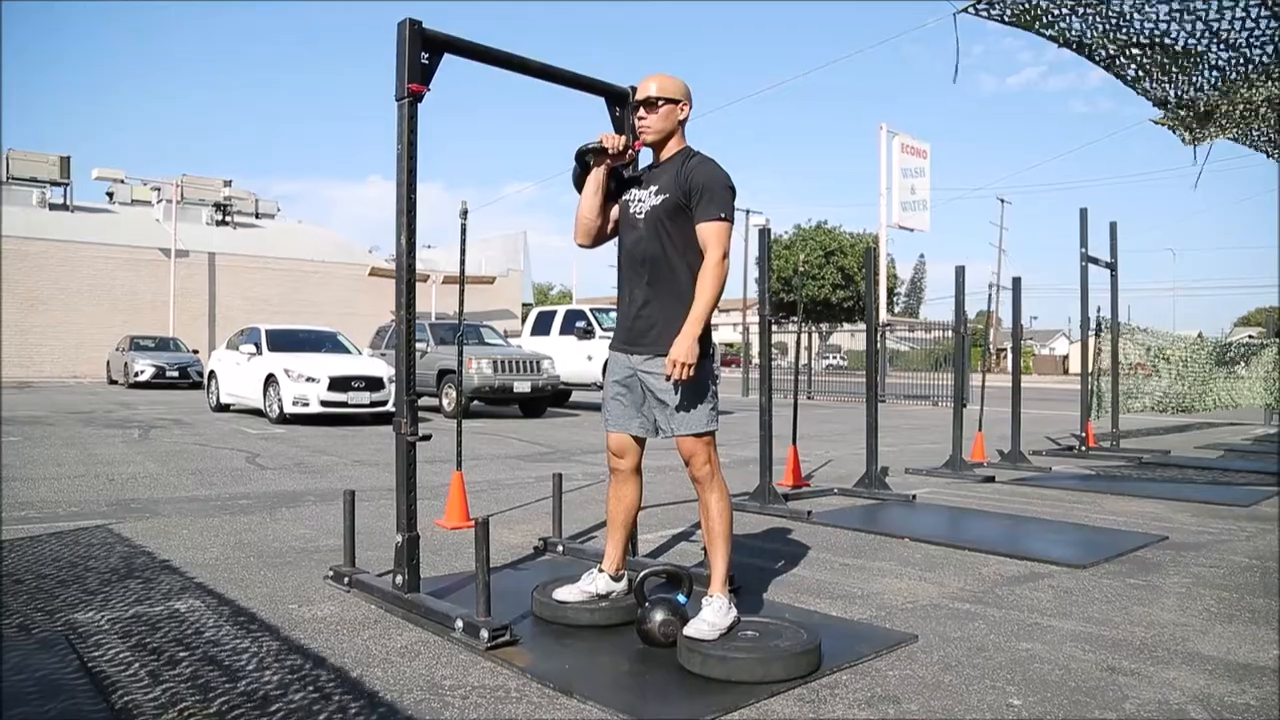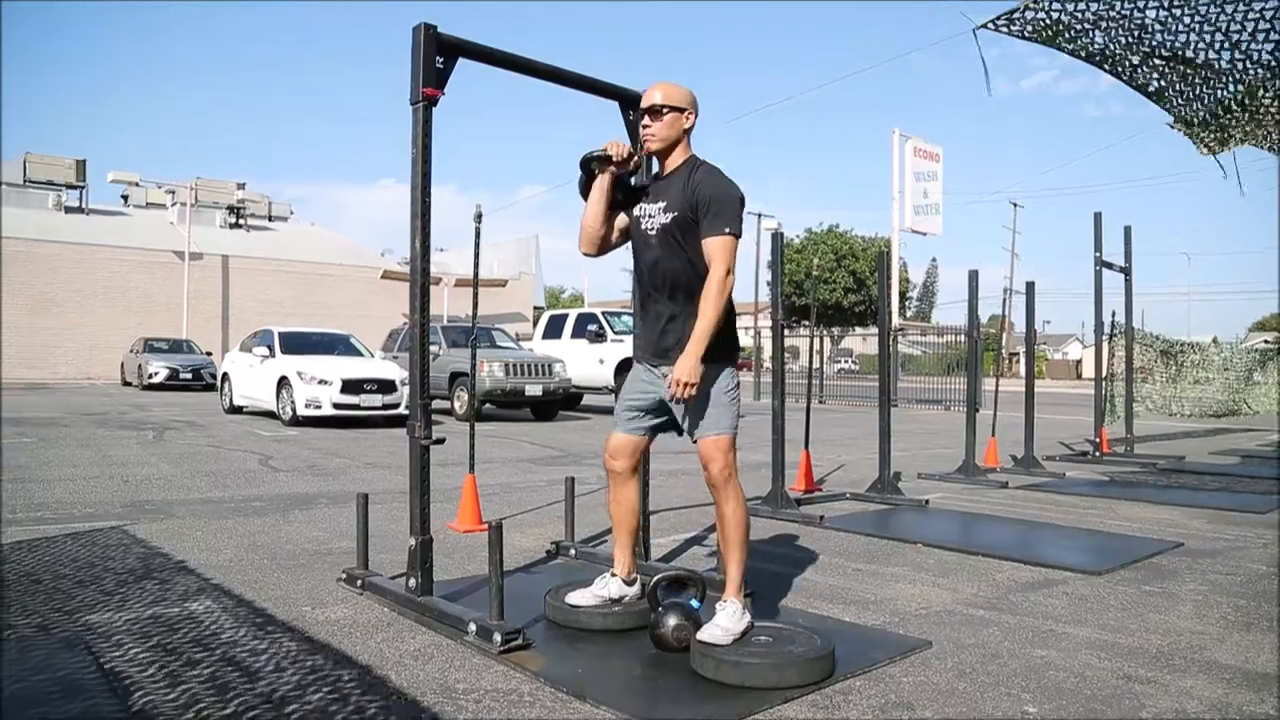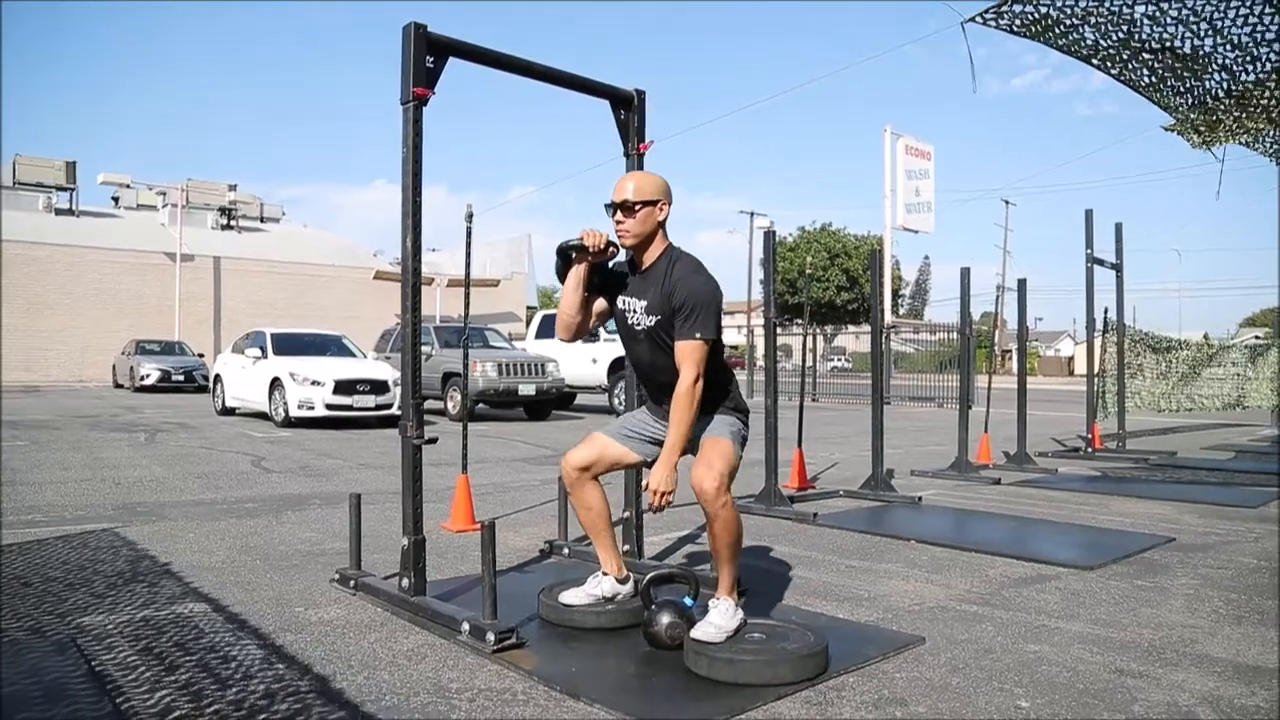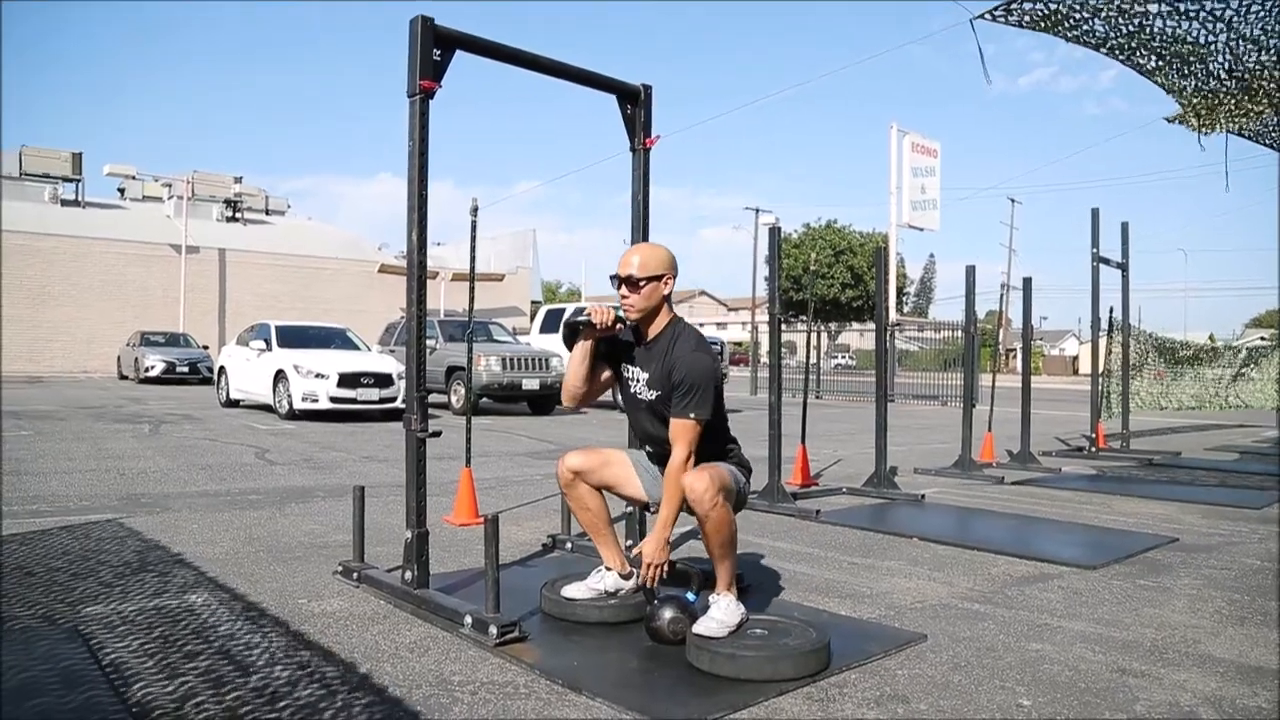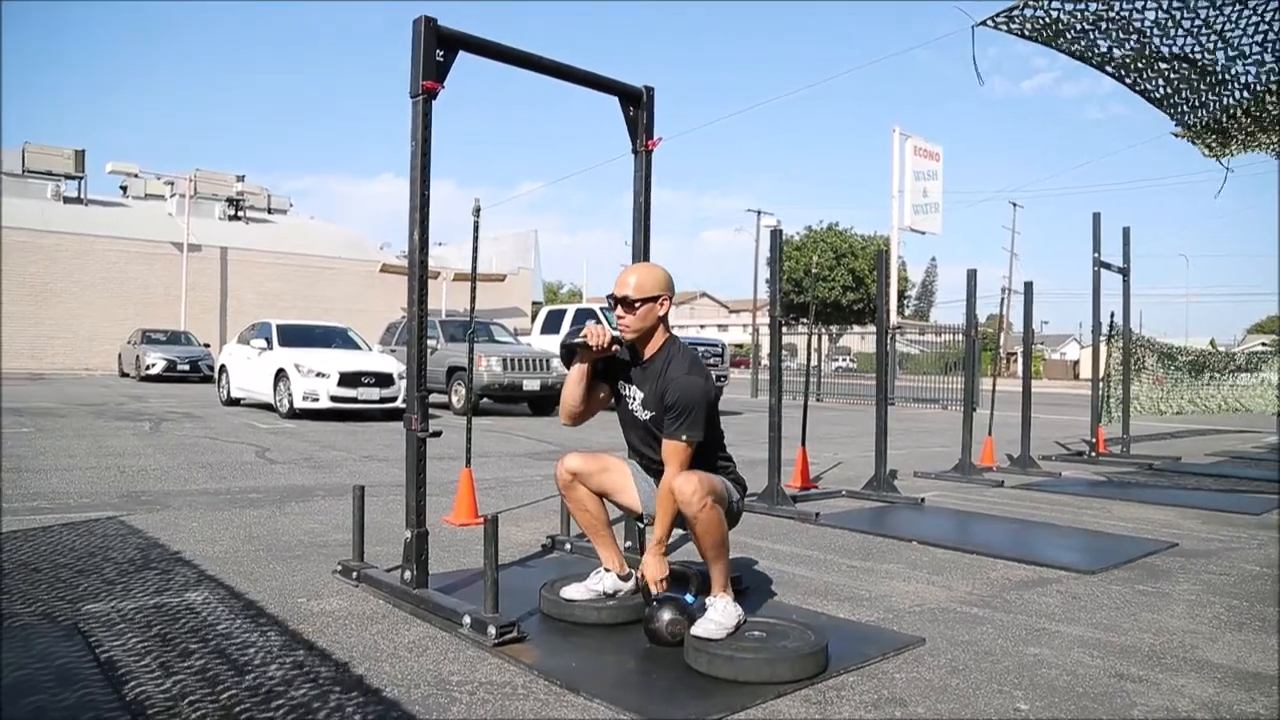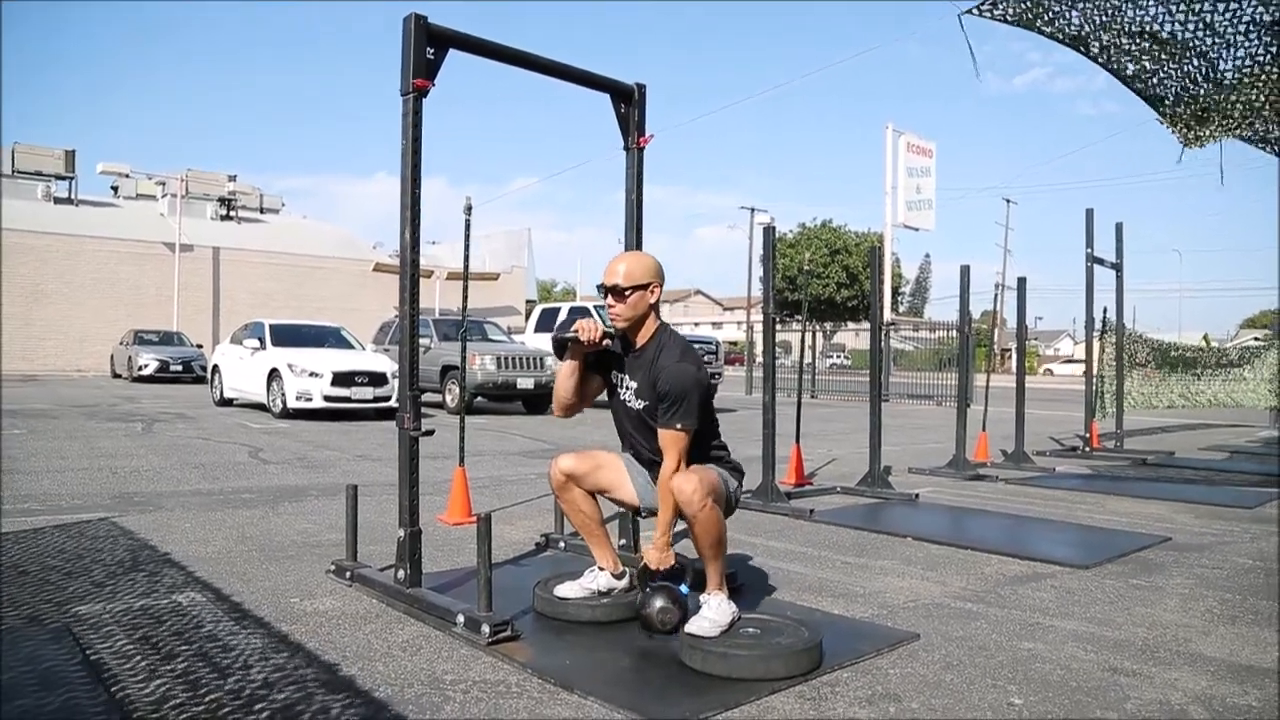
dt=0.5s
person 1, frame 1
left shoulder: (702, 174)
right shoulder: (636, 182)
left elbow: (715, 258)
right elbow: (586, 234)
left wrist: (690, 334)
right wrist: (600, 167)
left hip: (675, 347)
right hip: (627, 346)
left knee: (700, 464)
right knee: (621, 460)
left ankle: (719, 598)
right ankle: (611, 573)
person 1, frame 2
left shoulder: (711, 186)
right shoulder: (643, 193)
left elbow: (720, 275)
right elbow: (591, 244)
left wrist: (694, 356)
right wrist: (607, 176)
left hip: (708, 357)
right hip: (651, 356)
left knee: (718, 469)
right knee: (618, 459)
left ankle: (733, 603)
right ankle: (622, 578)
person 1, frame 3
left shoulder: (689, 281)
right shoulder: (620, 276)
left elbow: (691, 380)
right elbow: (568, 330)
left wrist: (667, 462)
right wrist: (581, 265)
left hip: (715, 412)
right hip: (657, 412)
left knee: (708, 482)
right knee: (576, 465)
left ankle: (726, 601)
right ankle: (615, 577)
person 1, frame 4
left shoulder: (691, 356)
right shoulder: (622, 340)
left elbow: (684, 455)
right elbow: (573, 397)
left wrist: (659, 536)
right wrist: (587, 338)
left hip: (717, 471)
right hip: (658, 466)
left knee: (698, 486)
right knee: (572, 467)
left ankle: (726, 597)
right ankle: (618, 571)
person 1, frame 5
left shoulder: (685, 377)
right shoulder: (618, 356)
left elbow: (675, 475)
right elbow: (571, 415)
left wrist: (656, 551)
right wrist: (584, 358)
left hip: (714, 490)
left knee: (687, 488)
right knee: (570, 468)
left ankle: (722, 599)
right ankle: (615, 572)
person 1, frame 6
left shoulder: (677, 365)
right shoulder: (612, 347)
left elbow: (676, 464)
right elbow: (564, 407)
left wrist: (661, 542)
right wrist: (577, 352)
left hip: (708, 474)
left knee: (686, 489)
right knee: (564, 470)
left ankle: (717, 597)
right ankle: (611, 571)
